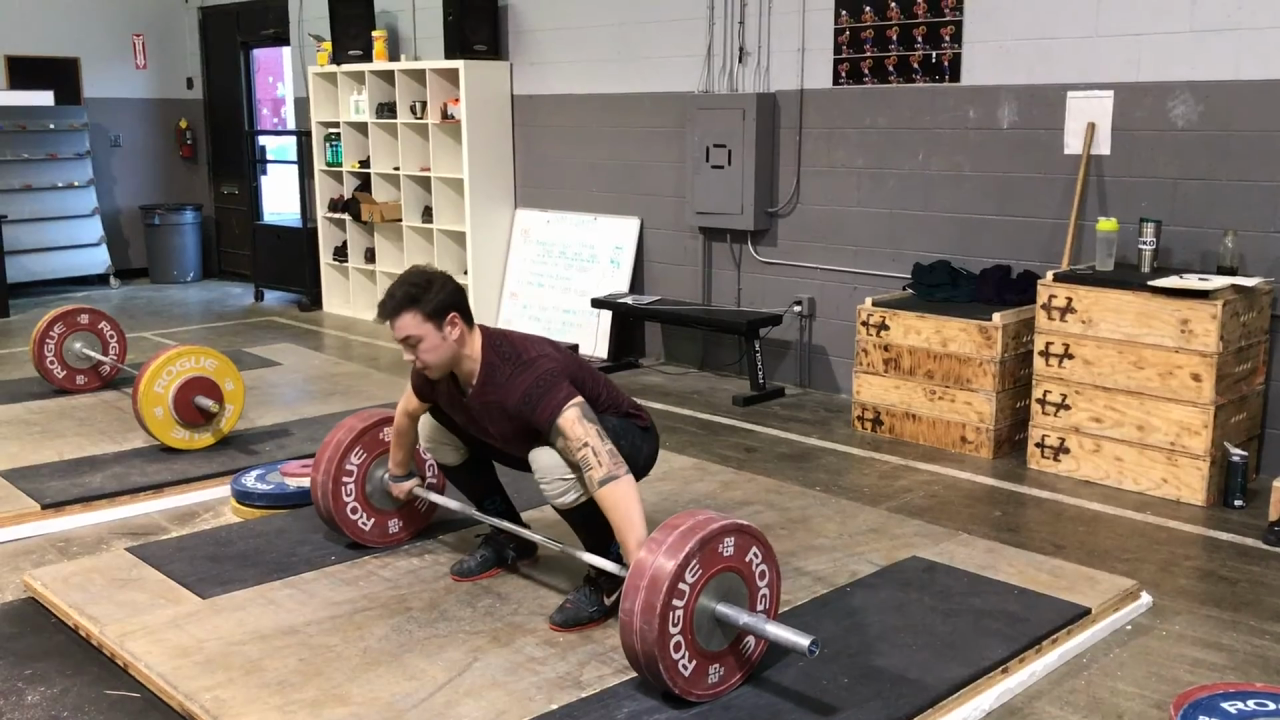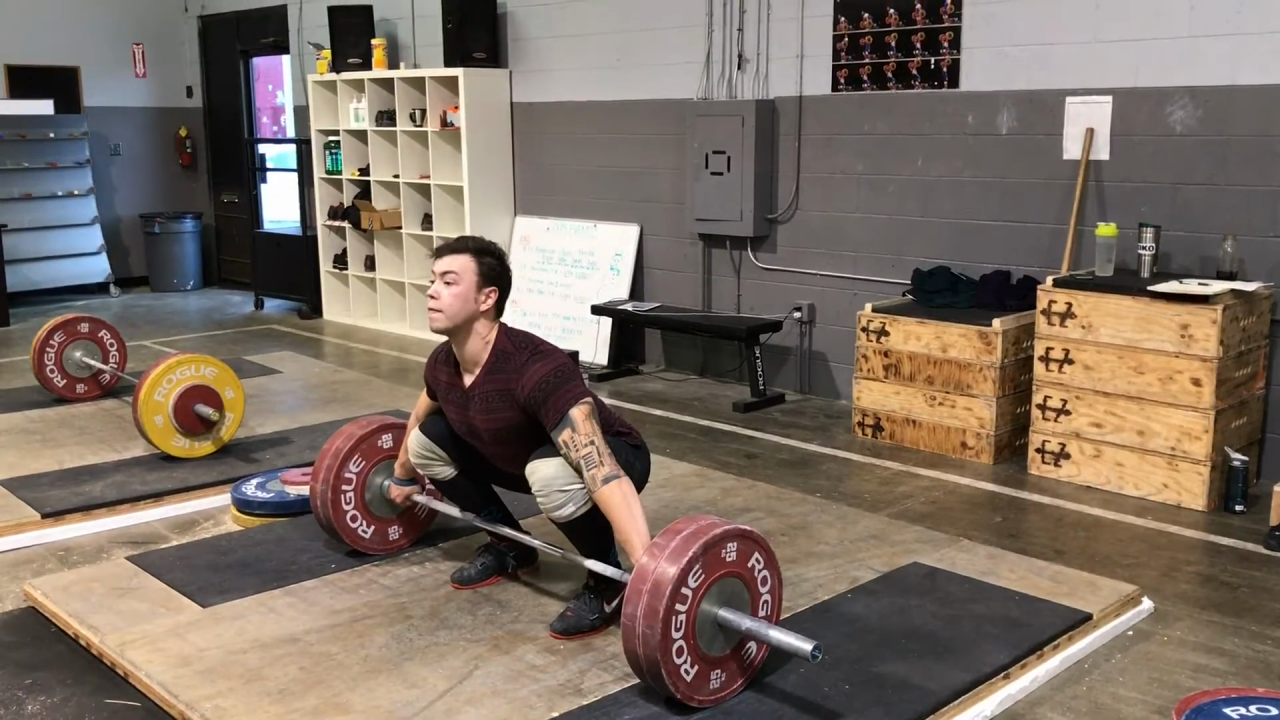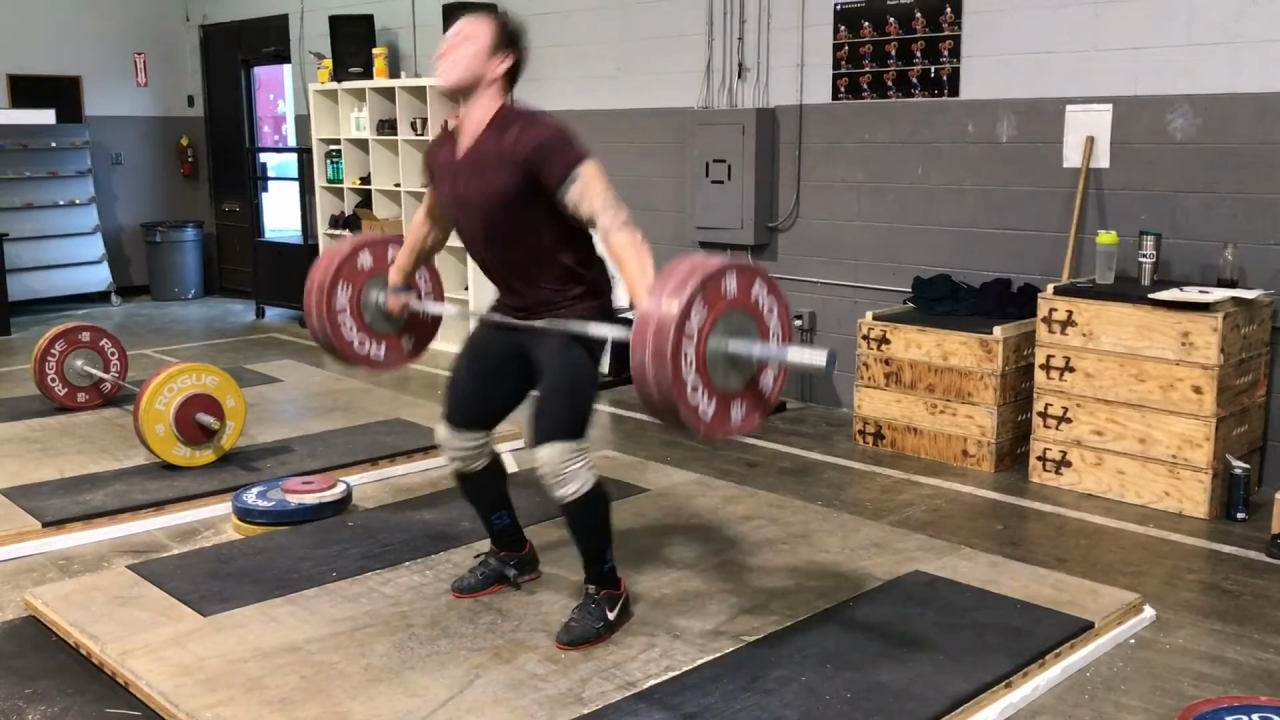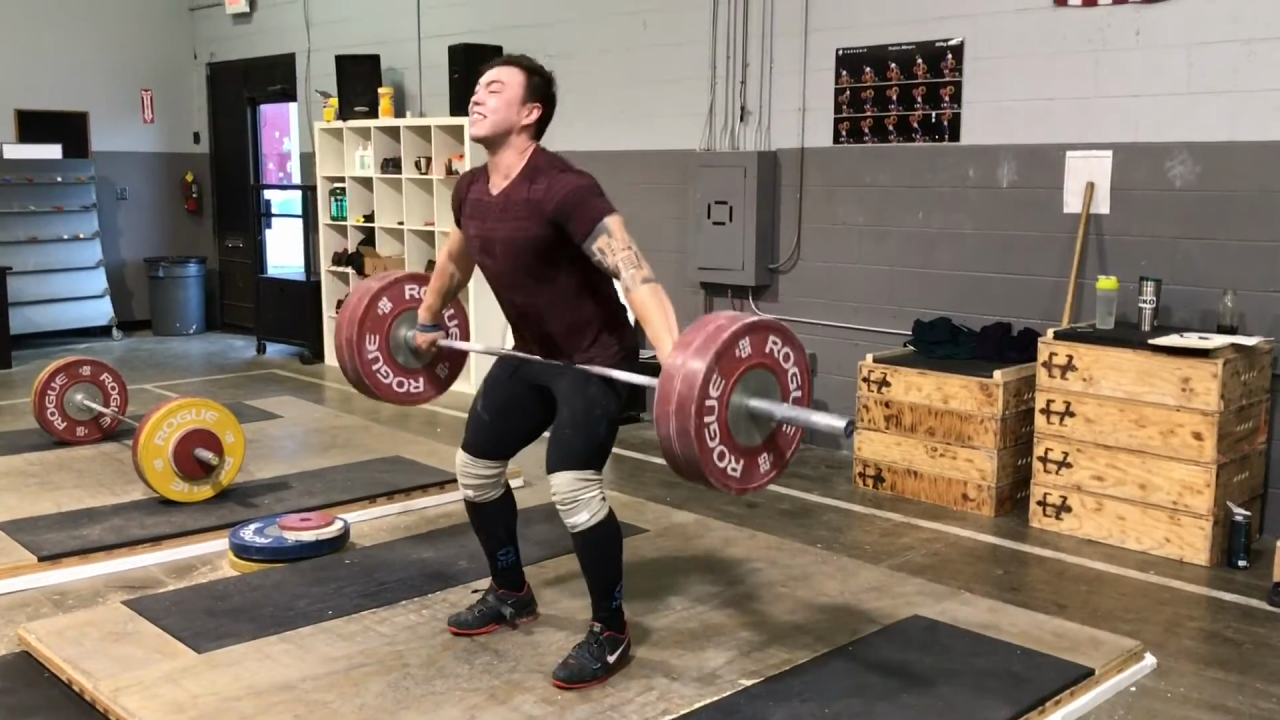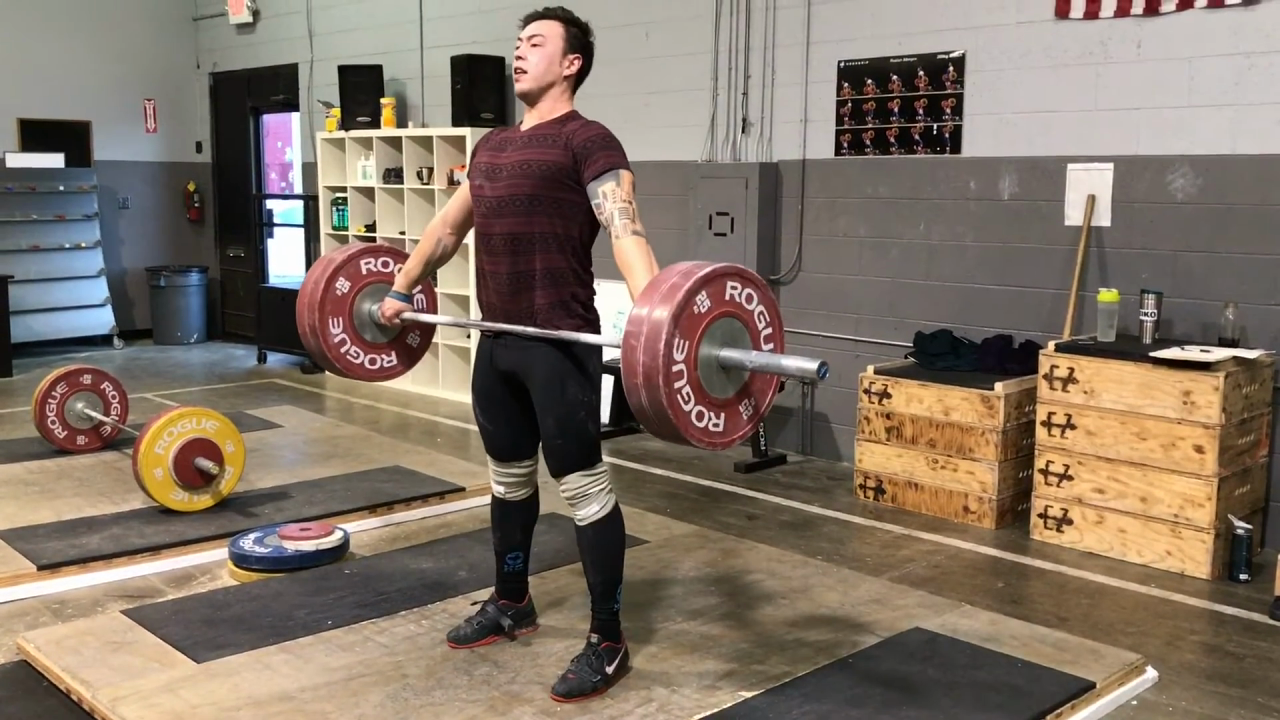
dt=1s
person 1, frame 1
left shoulder: (524, 373)
right shoulder: (436, 369)
left elbow: (602, 464)
right elbow: (407, 414)
right wrist: (399, 474)
left hip: (625, 436)
left knee: (554, 460)
right knee: (434, 429)
left ankle: (610, 573)
right ankle: (509, 539)
person 1, frame 2
left shoulder: (537, 369)
right shoulder: (442, 364)
left elbow: (601, 471)
right elbow: (418, 419)
right wrist: (403, 476)
left hip: (615, 456)
left knee: (551, 474)
right knee: (428, 440)
left ankle: (608, 582)
right ankle: (509, 545)
person 1, frame 3
left shoulder: (532, 139)
right shoulder: (443, 152)
left elbow: (611, 219)
right elbow: (429, 223)
left wrist: (653, 314)
right wrist: (397, 283)
left hip: (572, 314)
right hip: (513, 315)
left knee: (556, 456)
right knee: (459, 435)
left ankle: (606, 591)
right ankle: (511, 554)
person 1, frame 4
left shoulder: (562, 189)
right shoulder: (471, 190)
left elbow: (633, 275)
right elbow: (454, 259)
right wrist: (428, 318)
left hip: (593, 359)
right hip: (529, 354)
left knee: (571, 486)
right knee: (475, 467)
left ankle: (610, 631)
right ankle: (510, 591)
person 1, frame 5
left shoulder: (587, 141)
right shoulder: (492, 145)
left elbow: (624, 229)
right elbow: (448, 226)
right wrist: (401, 288)
left hip: (559, 343)
right hip: (497, 340)
left knee: (582, 487)
right knee: (508, 476)
left ankle: (607, 641)
right ankle: (511, 602)
